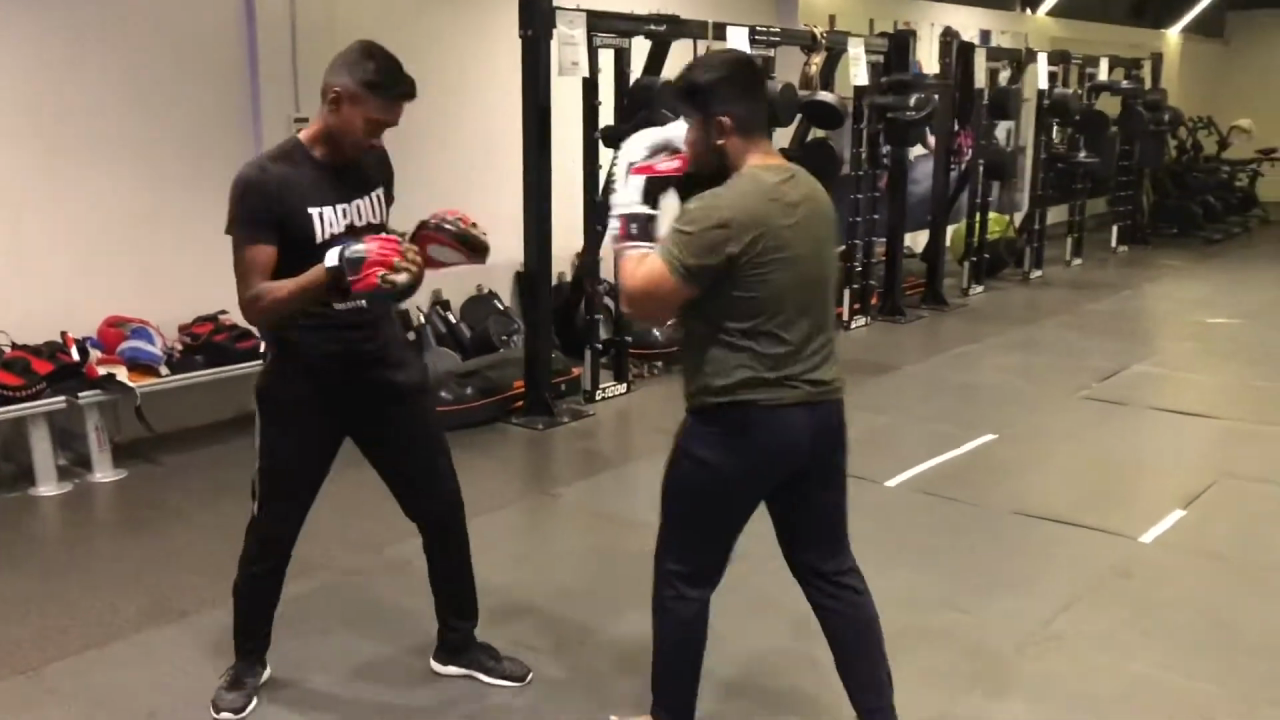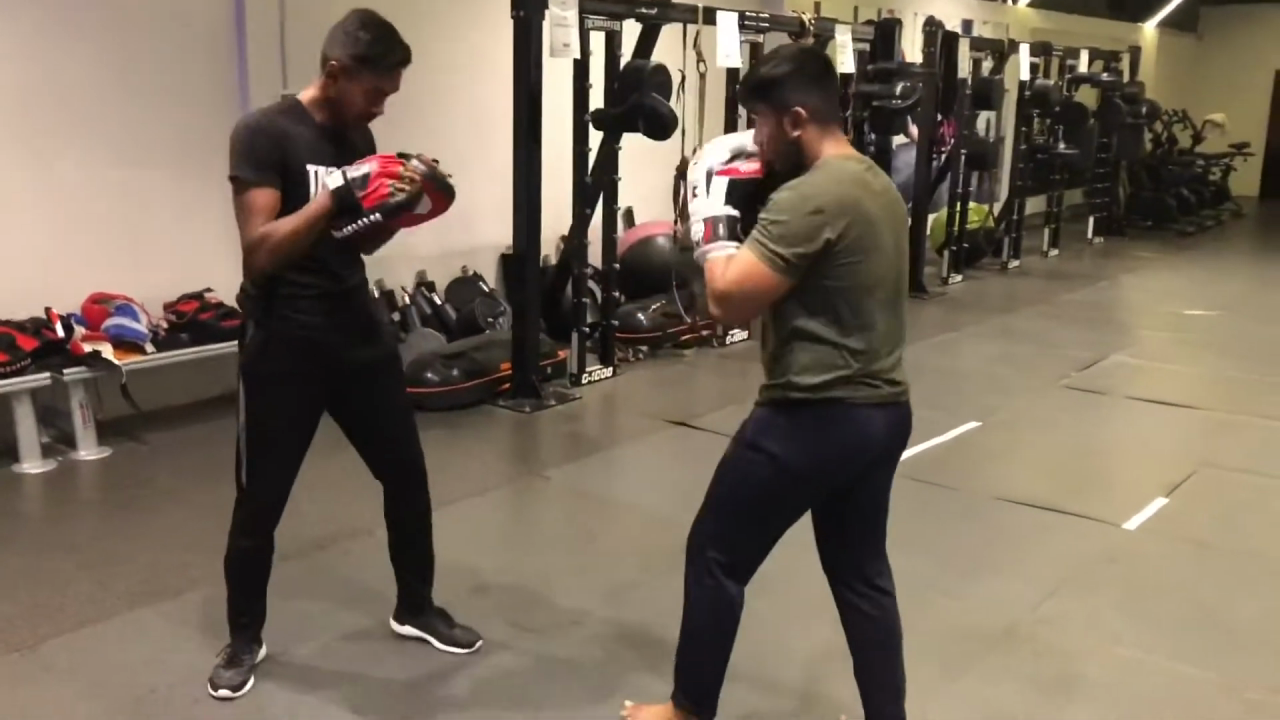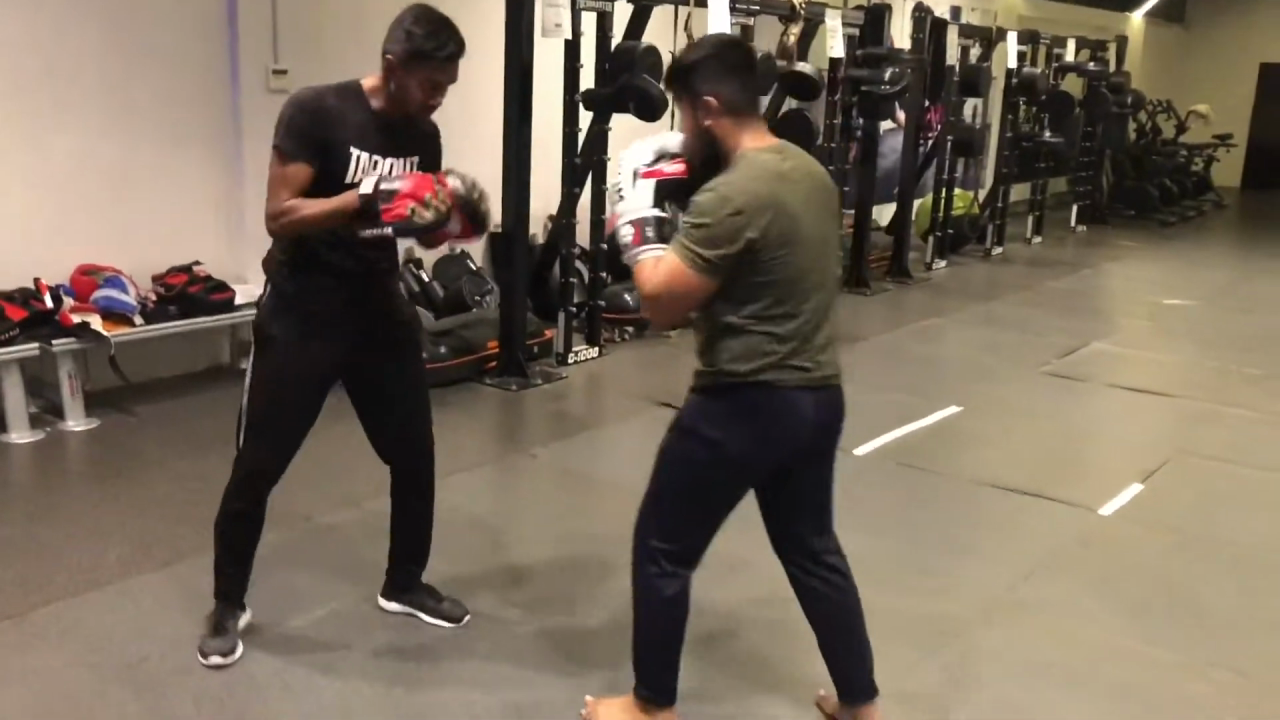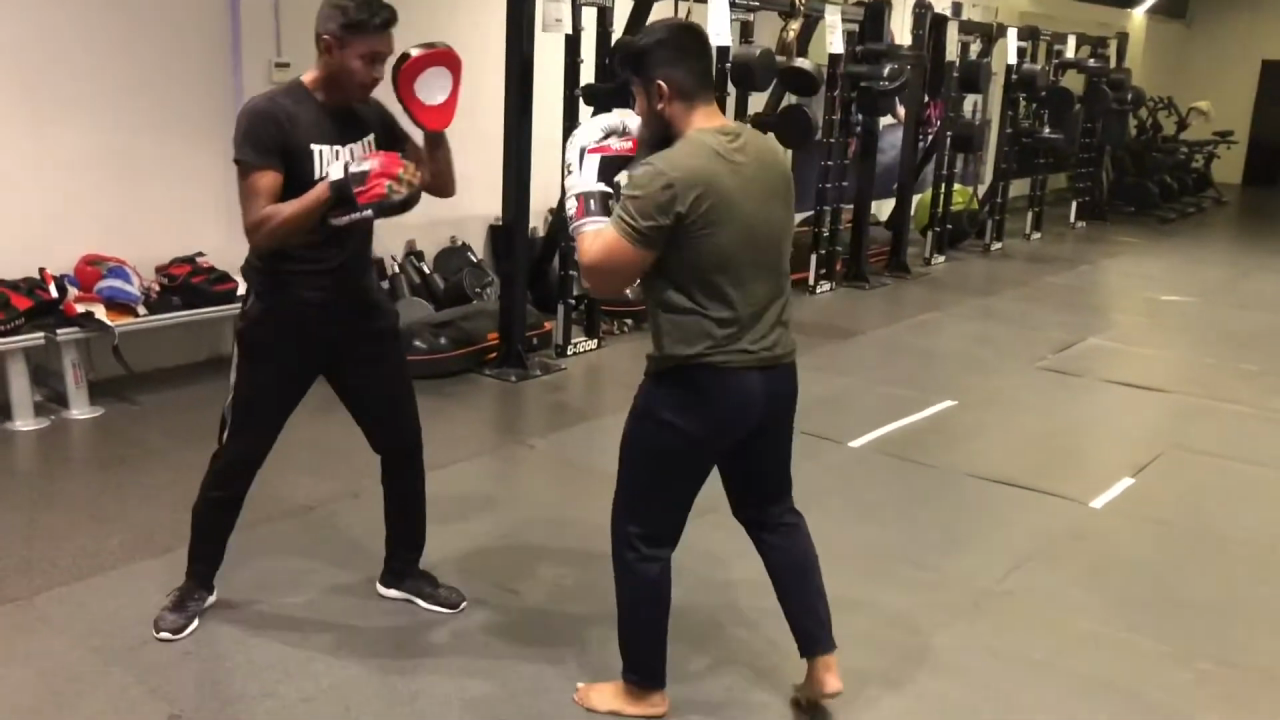
dt=0.3s
person 1, frame 1
left shoulder: (720, 210)
right shoulder: (809, 192)
left elbow: (641, 300)
left wrist: (627, 200)
right wrist: (684, 161)
left hip: (738, 425)
right hip: (818, 416)
left knee: (683, 576)
right knee: (830, 571)
person 1, frame 2
left shoulder: (808, 198)
right shoulder: (877, 186)
left elbow: (728, 296)
left wrist: (709, 205)
right wrist: (753, 164)
left hip: (811, 419)
right hip: (882, 414)
left knee: (716, 559)
right knee: (863, 574)
person 1, frame 3
left shoulder: (732, 196)
right shoulder: (808, 171)
left elbow: (662, 302)
left wrist: (637, 209)
right wrist: (687, 166)
left hip: (741, 405)
right hip: (817, 396)
left knee: (662, 550)
right knee: (813, 546)
person 1, frame 4
left shoulder: (668, 175)
right shoulder: (768, 154)
left elbow: (600, 274)
left wrist: (584, 182)
right wrist: (644, 143)
left hip: (695, 386)
right hip: (774, 374)
left knee: (641, 534)
right knee: (772, 513)
person 2, frame 1
left shoulder: (373, 164)
right shoulder: (263, 182)
right elbow: (255, 304)
left wrist: (418, 250)
right wrist: (337, 268)
left hip: (385, 366)
right hip: (302, 382)
left knee: (441, 507)
right knee: (273, 530)
left ankle: (458, 644)
right ankle: (249, 660)
person 2, frame 2
left shoulder: (355, 135)
right shoulder: (263, 134)
right elbow: (261, 253)
left wrist: (400, 210)
right wrist: (343, 193)
left hip: (358, 333)
right hip: (283, 346)
left knee: (406, 473)
right knee: (260, 499)
left ankle: (416, 607)
right ankle: (244, 639)
person 2, frame 3
left shoulder: (422, 134)
right shoulder: (315, 111)
left elbow: (420, 230)
right elbow: (281, 219)
left wrist: (461, 217)
right wrist: (369, 198)
left hip: (379, 313)
right hip: (301, 314)
left knee: (415, 455)
right knee: (257, 465)
left ankle: (404, 583)
right ankle: (228, 607)
person 2, frame 4
left shoulder: (371, 115)
right shoulder: (268, 116)
left elbow: (442, 185)
right elbow: (260, 229)
left wrist: (435, 123)
right wrist: (339, 188)
left hip: (360, 309)
right hip: (283, 315)
left knee: (403, 444)
right knee: (238, 456)
left ankle: (402, 571)
right ankle: (197, 584)
